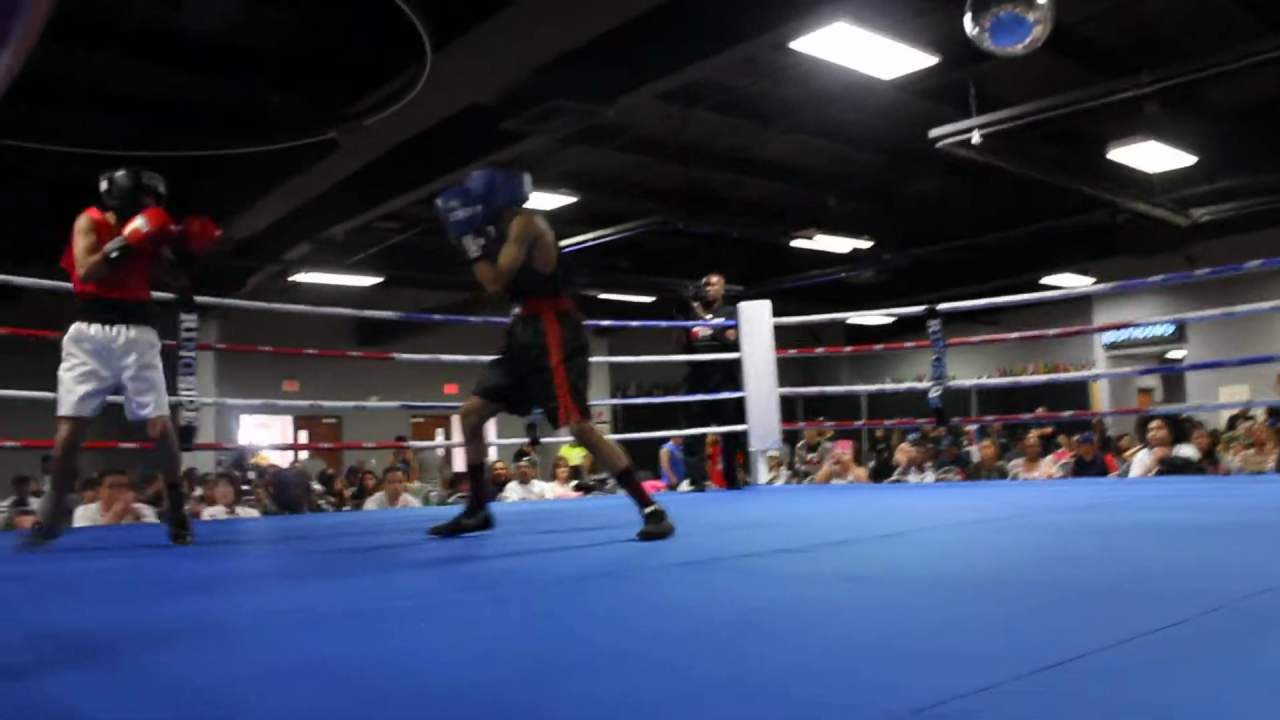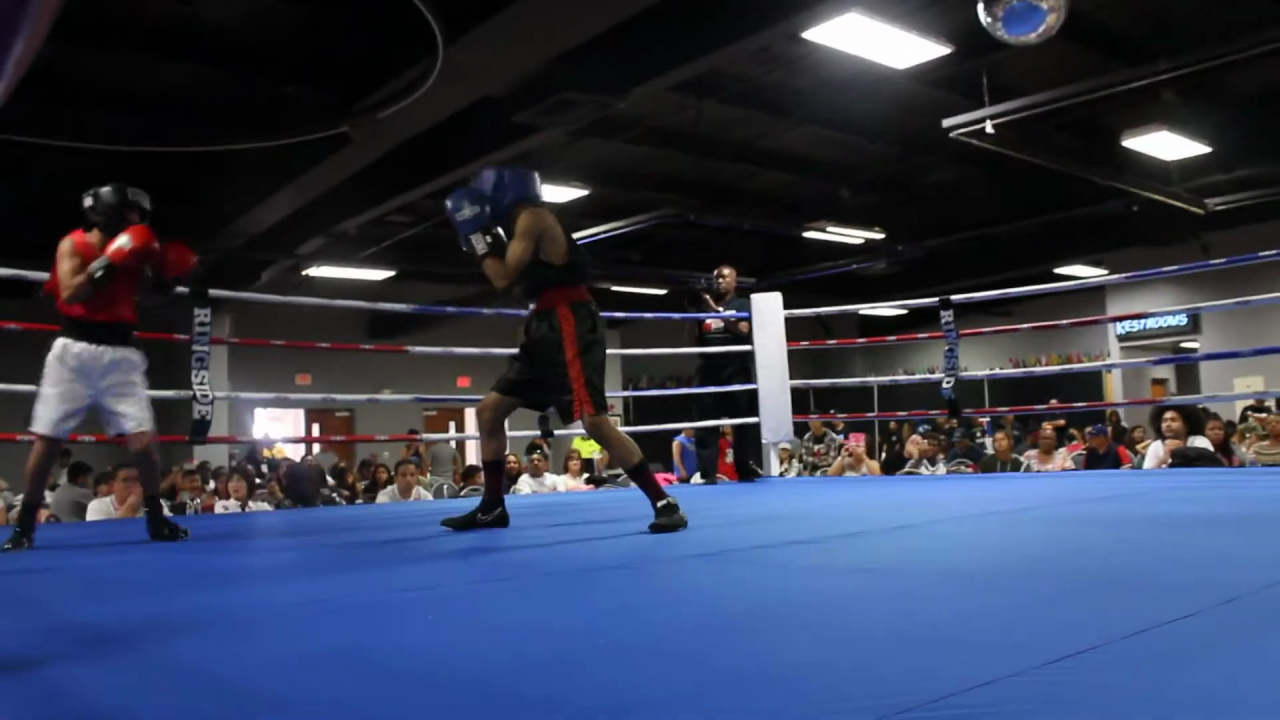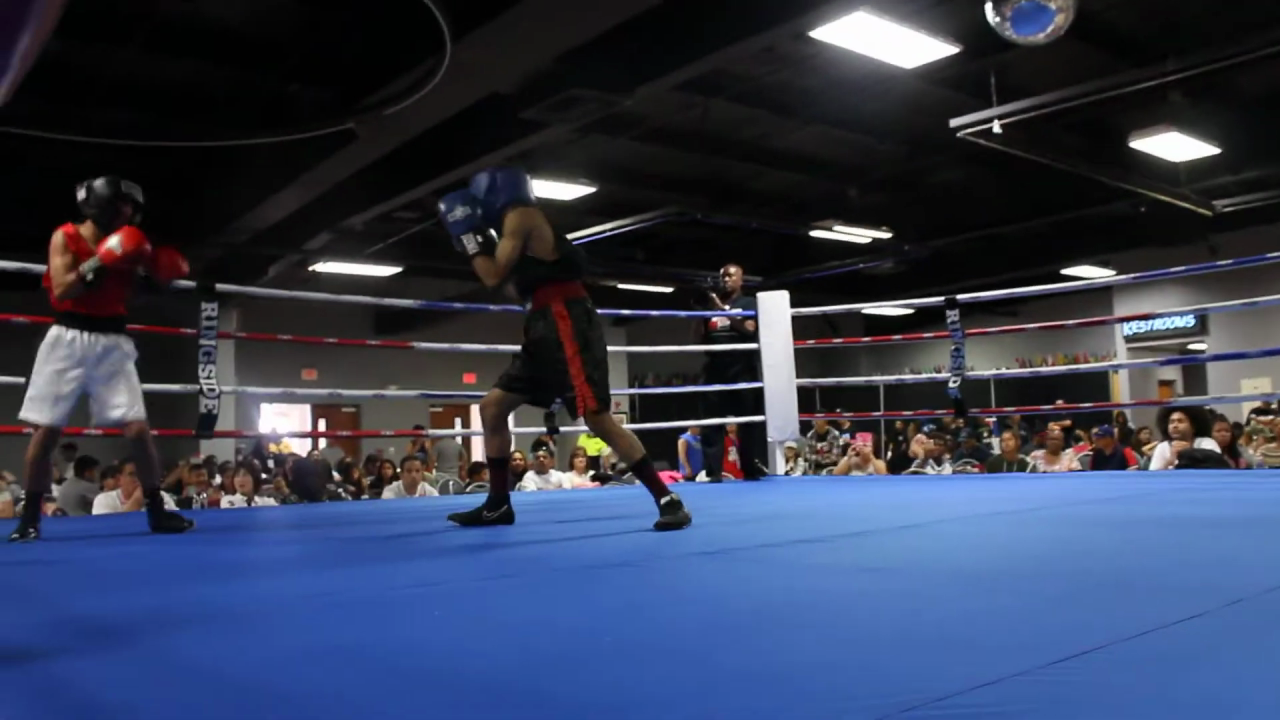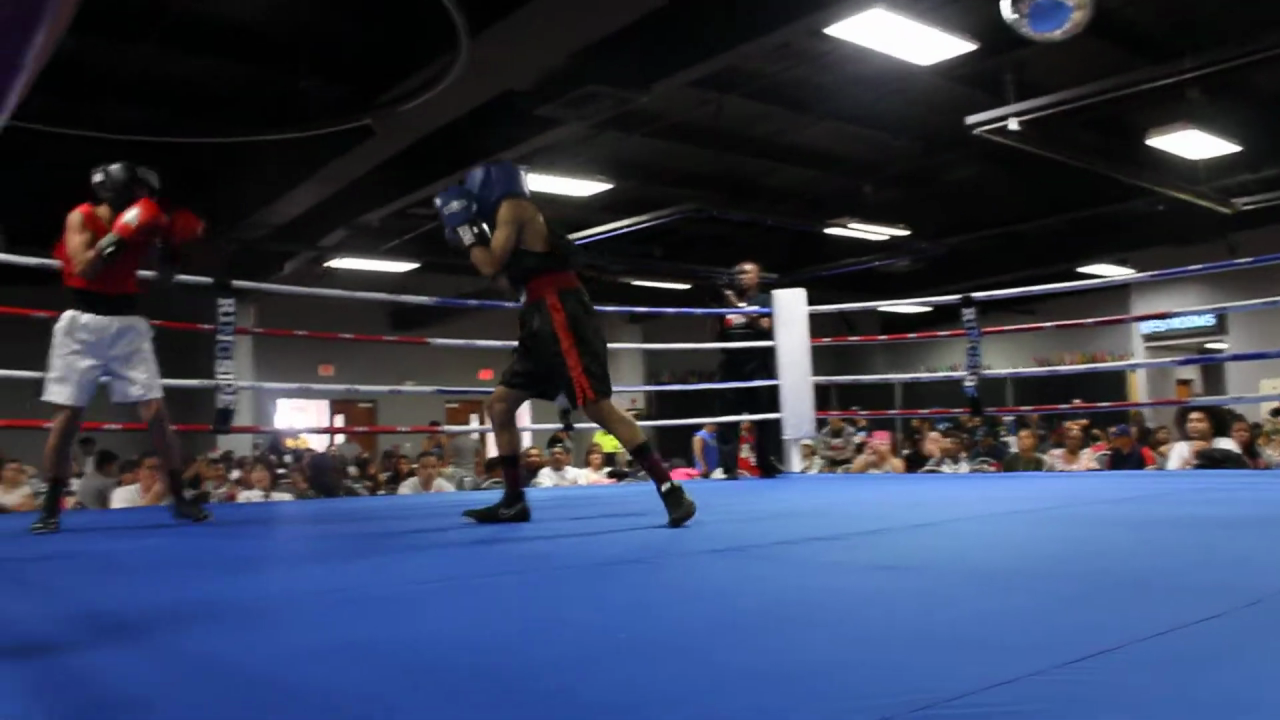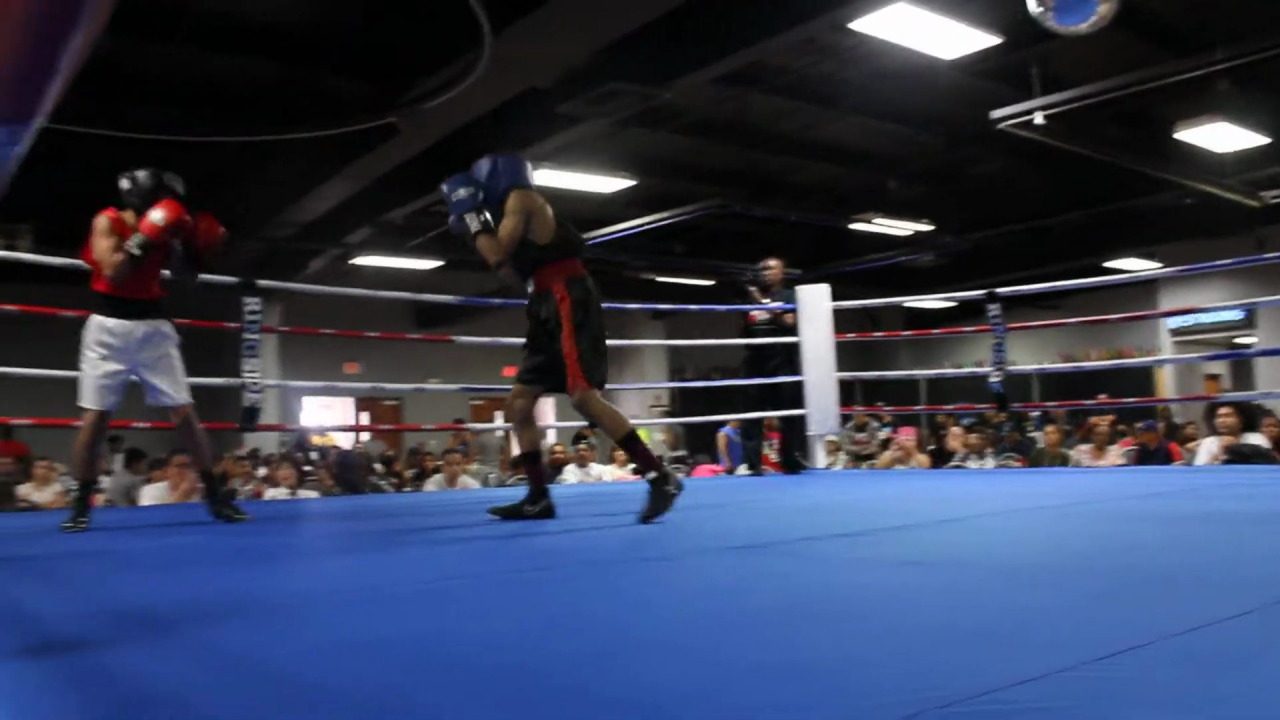
dt=0.1s
person 1, frame 1
left shoulder: (148, 234)
right shoulder: (90, 222)
left elbow: (176, 276)
right elbow: (86, 272)
left wrist: (187, 244)
right wrist: (123, 242)
left hip: (135, 335)
right hip: (89, 335)
left knee: (160, 426)
right knee: (69, 430)
left ankle: (176, 513)
right ankle: (53, 515)
person 1, frame 2
left shoulder: (133, 249)
right shoulder: (73, 245)
left elbow: (156, 290)
right elbow: (68, 295)
left wrist: (168, 270)
right wrist: (105, 261)
left hip: (119, 355)
right hip: (73, 351)
left knee: (142, 442)
right knee: (46, 442)
left ankle: (156, 518)
right ankle: (24, 527)
person 1, frame 3
left shoulder: (126, 244)
right shoulder: (66, 238)
right elbow: (60, 292)
left wrist: (161, 273)
right wrist: (99, 261)
left hip: (112, 344)
right hip: (68, 340)
left knee: (137, 430)
right knee: (45, 431)
left ankle: (157, 511)
right ankle: (30, 517)
person 1, frame 4
left shoulder: (137, 224)
right shoulder: (81, 218)
left elbow: (164, 268)
right elbow: (82, 269)
left wrist: (171, 239)
right wrist: (117, 235)
left hip: (126, 324)
right hip: (83, 322)
left knee: (154, 409)
right knee: (66, 415)
left ankle: (180, 497)
right ankle: (51, 507)
person 1, frame 5
left shoulder: (164, 229)
right shoulder: (108, 222)
left elbow: (186, 273)
right elbow: (113, 272)
left wrist: (196, 246)
right wrist: (145, 237)
left hip: (153, 328)
right hip: (110, 326)
left knee: (184, 414)
right knee: (95, 417)
left ankle: (216, 498)
right ankle: (81, 506)
person 2, frame 1
left shoulder: (524, 223)
right shoulder: (508, 230)
left elbow: (496, 283)
right elbow: (500, 281)
left wrist: (469, 236)
right wrist: (472, 238)
left hip: (552, 333)
right hip: (524, 335)
left knee: (578, 427)
right knee: (471, 415)
left ankle: (651, 509)
right ankle: (477, 510)
person 2, frame 2
left shoulder: (533, 217)
right shoulder: (523, 227)
left elbow: (504, 279)
right elbow: (520, 280)
left wrist: (476, 232)
right wrist: (490, 239)
left hip: (569, 326)
right hip: (545, 330)
left knee: (594, 421)
right knee: (489, 411)
left ankle: (664, 503)
right ankle: (492, 506)
person 2, frame 3
left shoulder: (519, 216)
right shoulder: (520, 227)
left elbow: (494, 278)
right elbow: (514, 284)
left wrist: (468, 233)
right wrist: (480, 240)
left hip: (566, 322)
right hip: (544, 327)
left knee: (596, 417)
right knee: (492, 408)
left ankle: (668, 499)
right ankle: (498, 504)
person 2, frame 4
left shoulder: (511, 207)
right shoulder: (518, 221)
left elbow: (491, 266)
right elbow: (512, 278)
left wrist: (464, 226)
right wrist: (472, 237)
left hip: (561, 313)
right hip: (542, 319)
left knee: (597, 408)
right knee: (500, 406)
left ankle: (671, 491)
right ankle: (514, 501)
person 2, frame 5
left shoulder: (521, 198)
right shoulder: (520, 210)
left elbow: (497, 256)
right elbow: (512, 268)
left wrist: (471, 215)
right wrist: (476, 227)
left hip: (567, 301)
right hip: (548, 308)
left knee: (584, 397)
right knee: (519, 403)
left ankle: (659, 477)
right ankle: (537, 497)
person 3, frame 1
left shoulder: (730, 313)
right shoulder: (694, 314)
left elbow: (730, 338)
right elbow: (684, 346)
left wrist: (706, 319)
left hip: (724, 379)
right hip: (698, 378)
left knee: (730, 431)
left ankle: (732, 480)
right ankle: (697, 480)
person 3, frame 2
left shoulder: (742, 305)
right shoulder: (706, 307)
left elbow: (743, 331)
right elbow: (696, 339)
left wrist: (717, 311)
left hip: (736, 371)
right hip: (710, 371)
left knee: (743, 423)
right knee: (706, 424)
left ankle: (746, 472)
right ankle: (708, 474)
person 3, frame 3
left shoulder: (749, 304)
right shoulder: (712, 305)
left elbow: (749, 329)
right elbow: (702, 337)
left wrist: (724, 310)
left hip: (742, 369)
right hip: (716, 369)
left knee: (749, 422)
right knee: (712, 422)
left ankle: (751, 470)
right ankle: (713, 472)
person 3, frame 4
left shoulder: (764, 301)
right shoulder: (728, 302)
left elbow: (764, 326)
right elbow: (719, 335)
left wrist: (739, 307)
left hip: (758, 366)
right hip: (732, 366)
left knee: (765, 419)
right knee: (728, 419)
left ankle: (767, 467)
right ankle: (729, 469)
person 3, frame 5
left shoulder: (788, 296)
right shoulder: (753, 298)
left elbow: (788, 322)
right elbow: (743, 331)
left wrist: (763, 303)
left hip: (782, 362)
right hip: (756, 362)
left knee: (789, 415)
left ankle: (791, 463)
right ankle: (754, 464)
